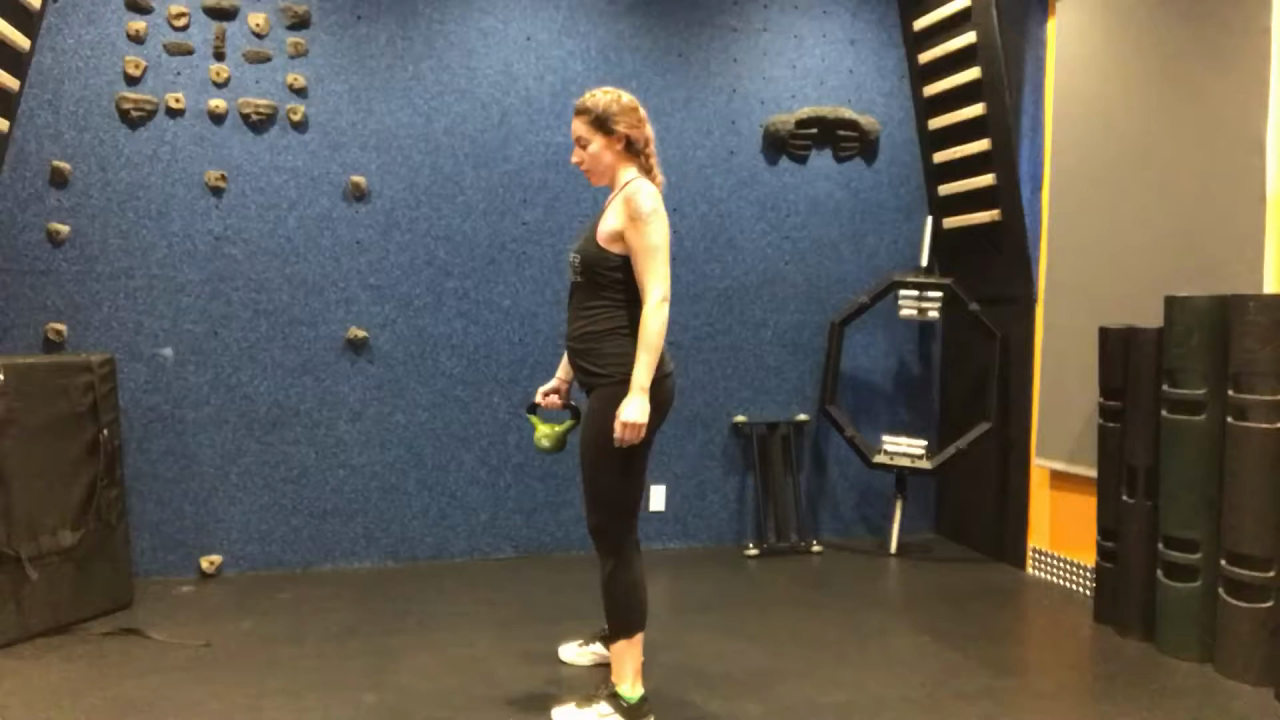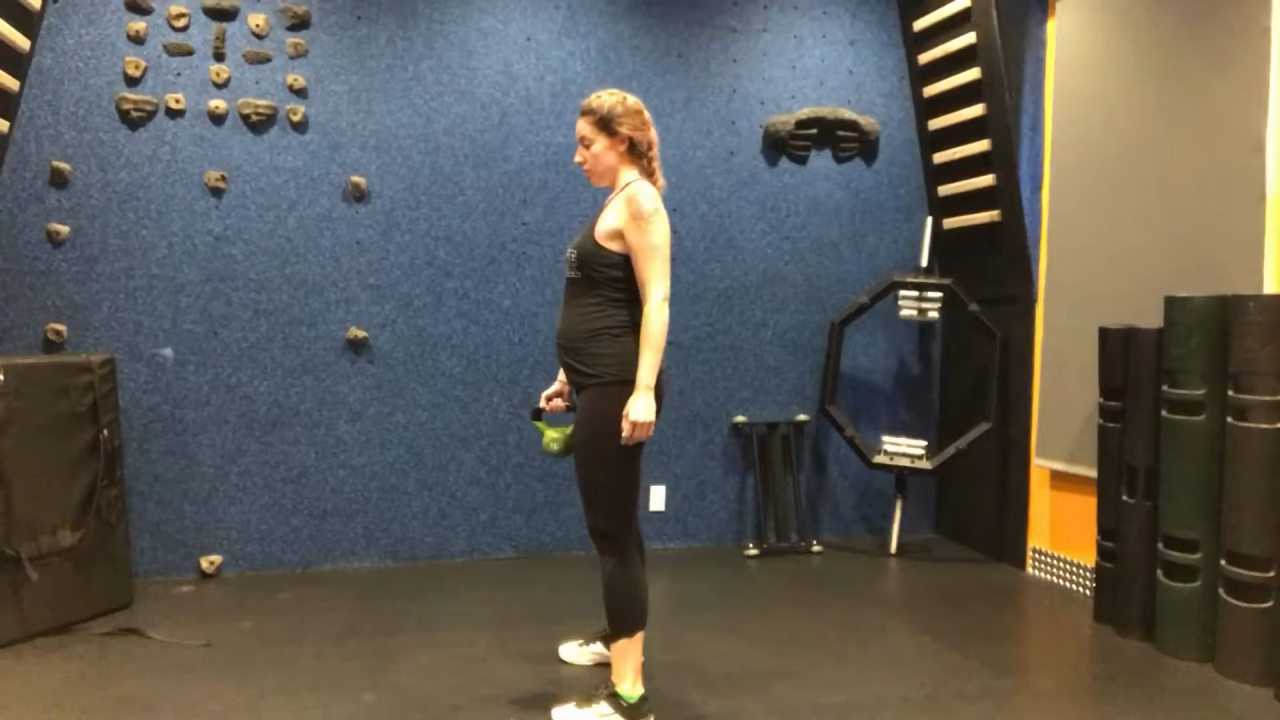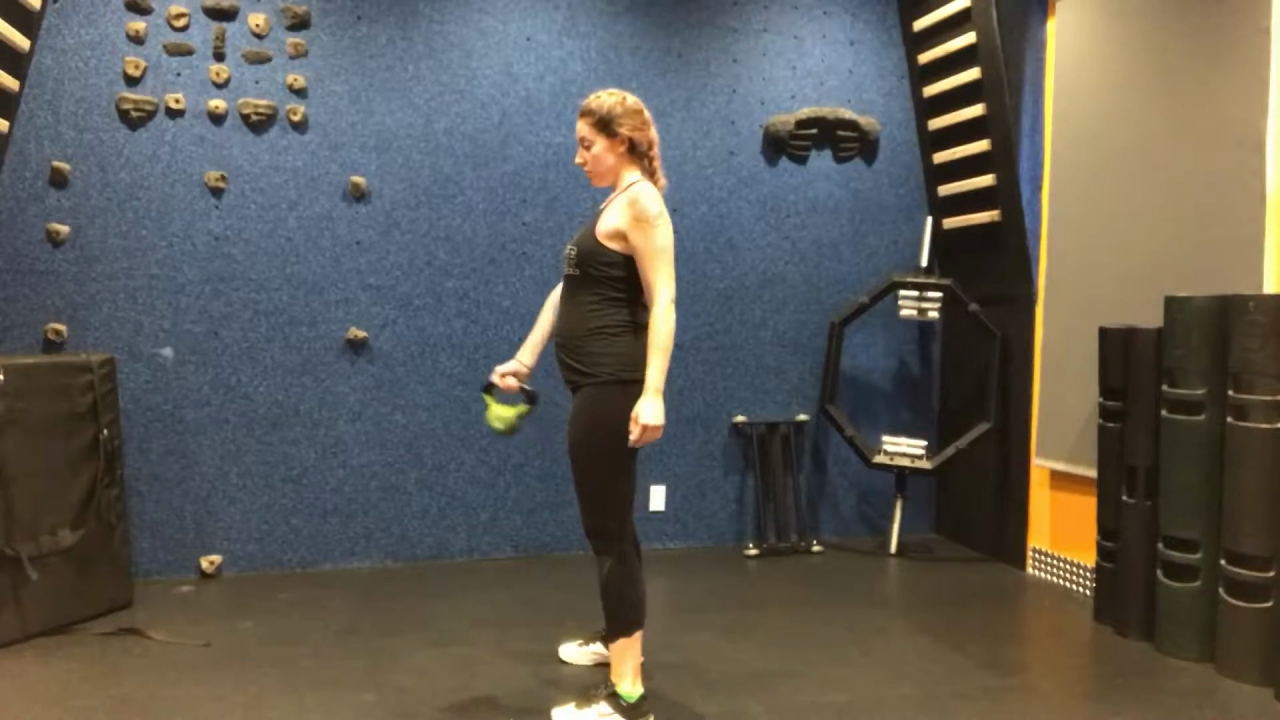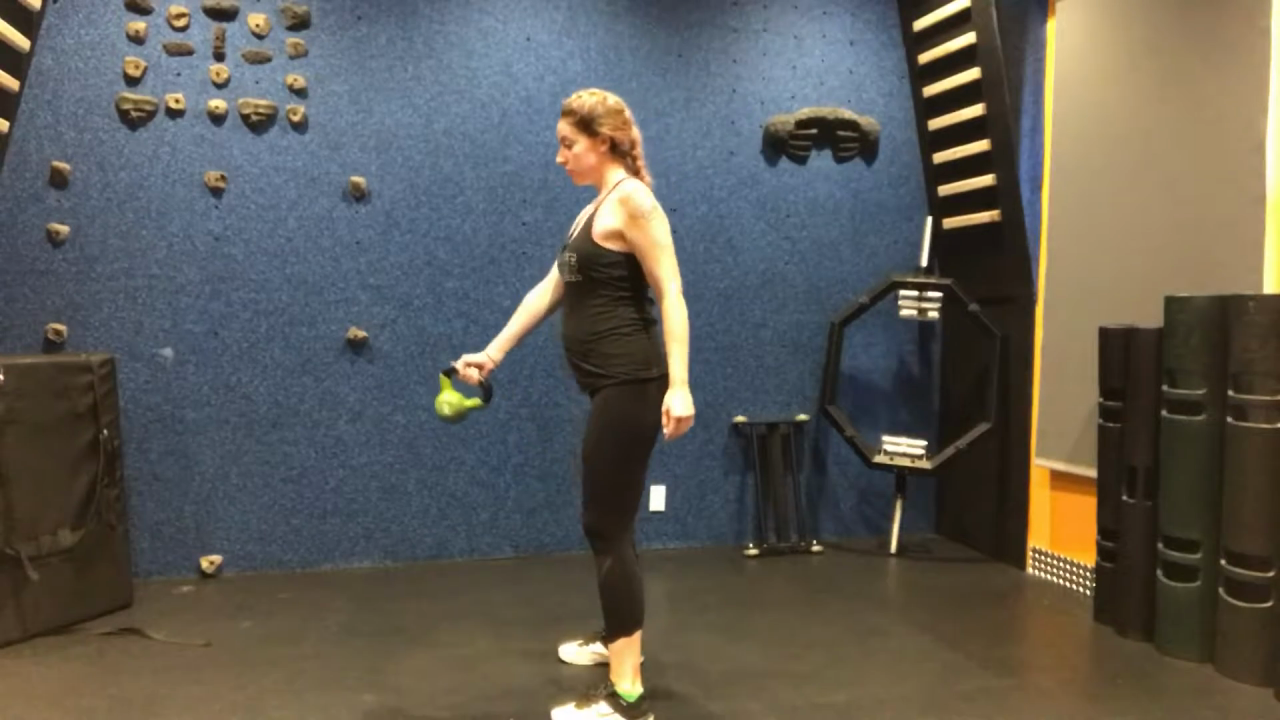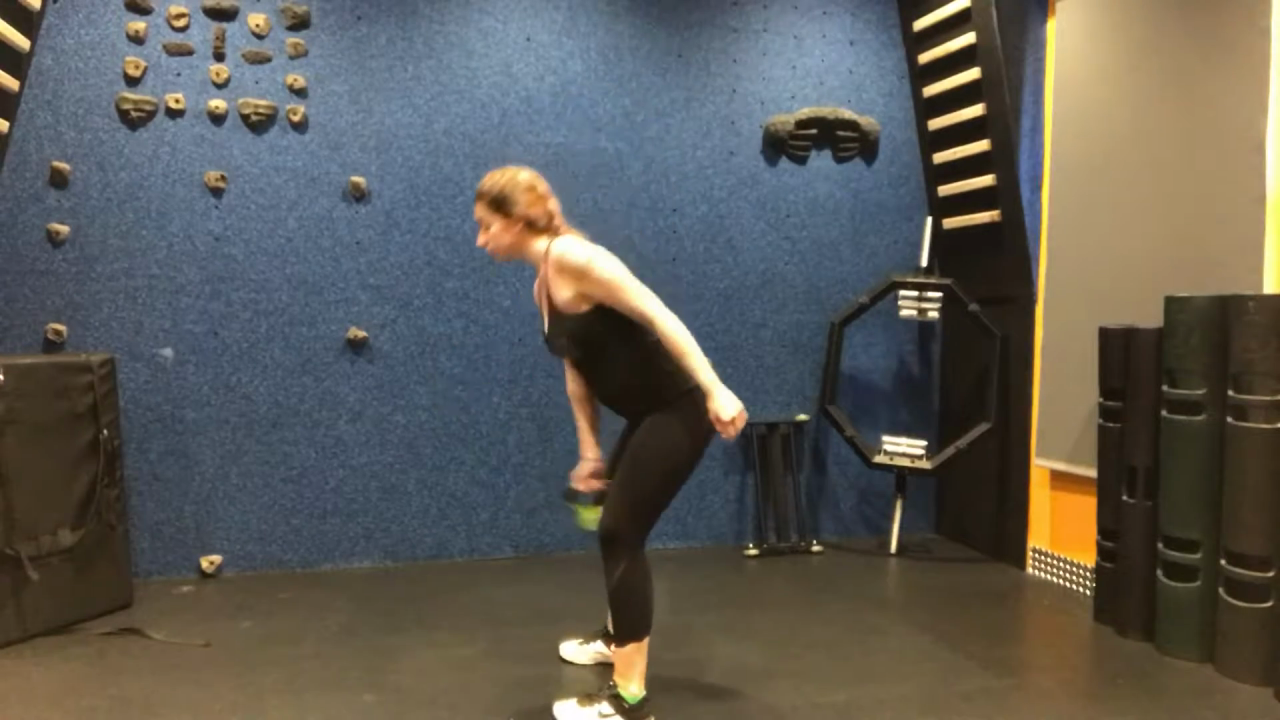
dt=0.4s
person 1, frame 1
left shoulder: (639, 200)
right shoulder: (615, 202)
left elbow: (655, 302)
left wrist: (637, 394)
right wrist: (564, 375)
left hip: (627, 389)
right hip: (606, 385)
left knee: (612, 531)
right knee: (609, 522)
right ankle: (618, 637)
person 1, frame 2
left shoulder: (639, 201)
right shoulder: (614, 204)
left elbow: (656, 302)
left wrist: (644, 391)
right wrist: (566, 379)
left hip: (617, 389)
right hip: (595, 385)
left knee: (612, 530)
right knee: (610, 524)
right ankle: (618, 637)
person 1, frame 3
left shoulder: (641, 203)
right shoulder: (613, 205)
left elbow: (661, 304)
right elbow: (569, 289)
left wrist: (652, 394)
right wrist: (525, 357)
left hip: (614, 387)
right hip: (596, 384)
left knee: (608, 529)
right knee: (609, 523)
right ankle: (619, 635)
person 1, frame 4
left shoulder: (632, 200)
right shoulder: (594, 208)
left elbow: (670, 296)
right elbow: (550, 288)
left wrist: (678, 384)
right wrist: (492, 354)
left hip: (633, 388)
right hip: (612, 387)
left knee: (606, 527)
right knee: (604, 517)
right ankle: (617, 635)
person 1, frame 5
left shoulder: (571, 259)
right shoulder: (543, 282)
left elbow: (658, 317)
right elbow: (579, 371)
left wrist: (714, 391)
right wrist: (590, 450)
left hip: (681, 406)
right hip: (650, 409)
left knee: (622, 529)
right knee: (611, 515)
right ankle: (617, 634)
